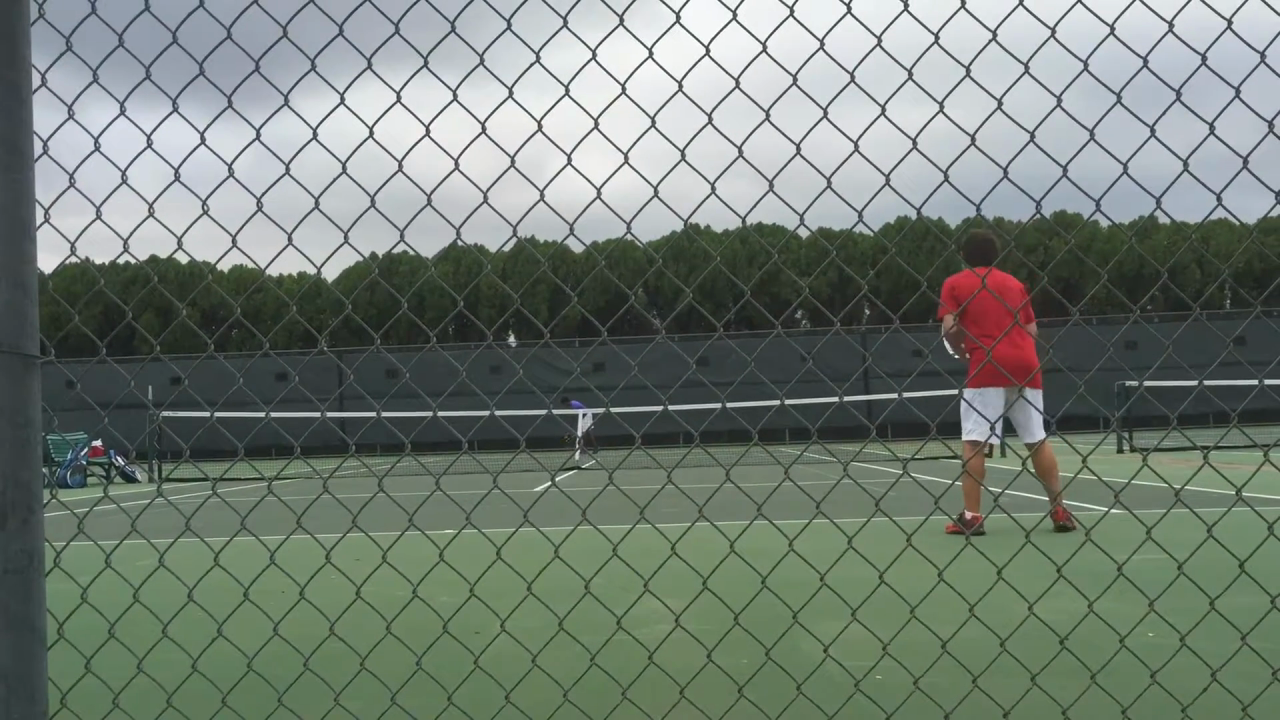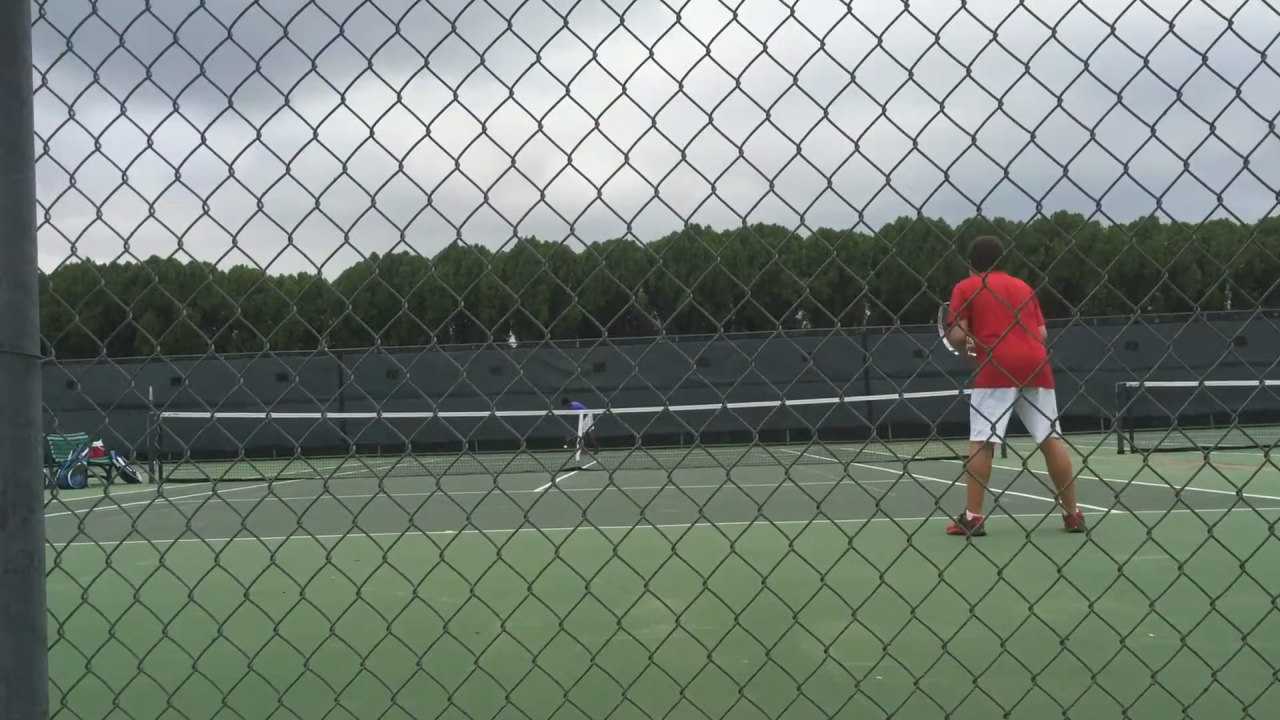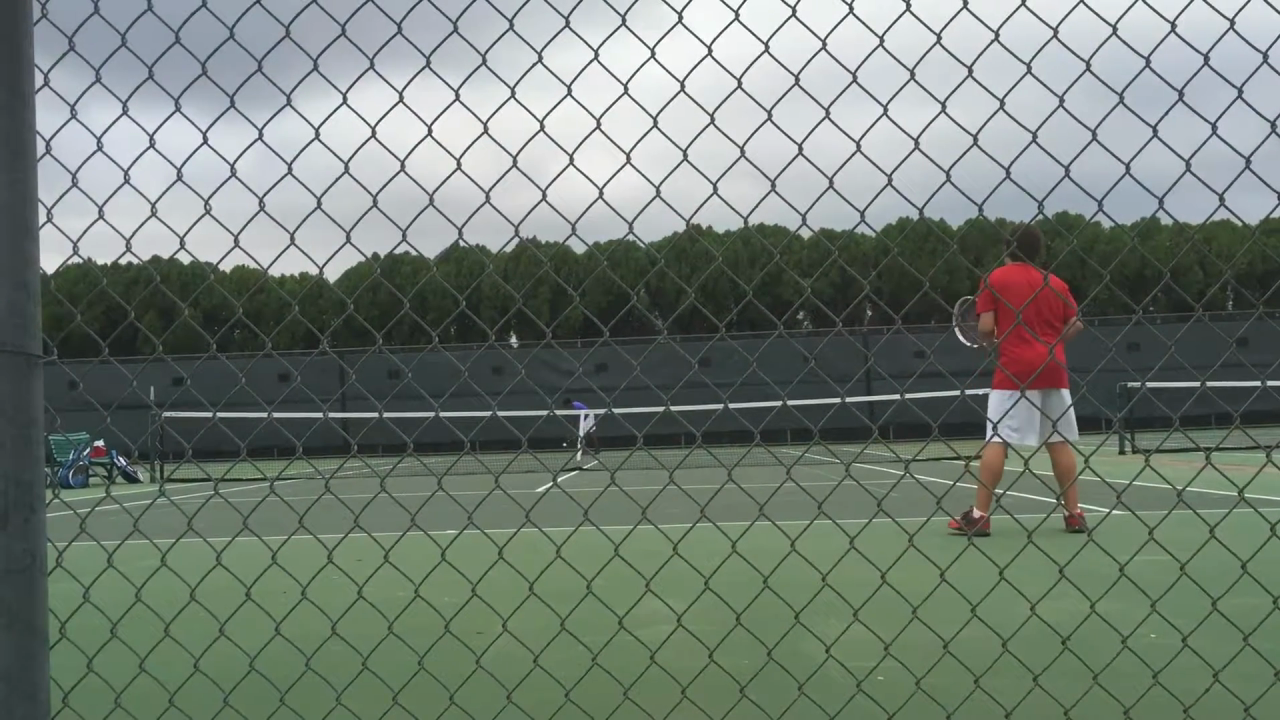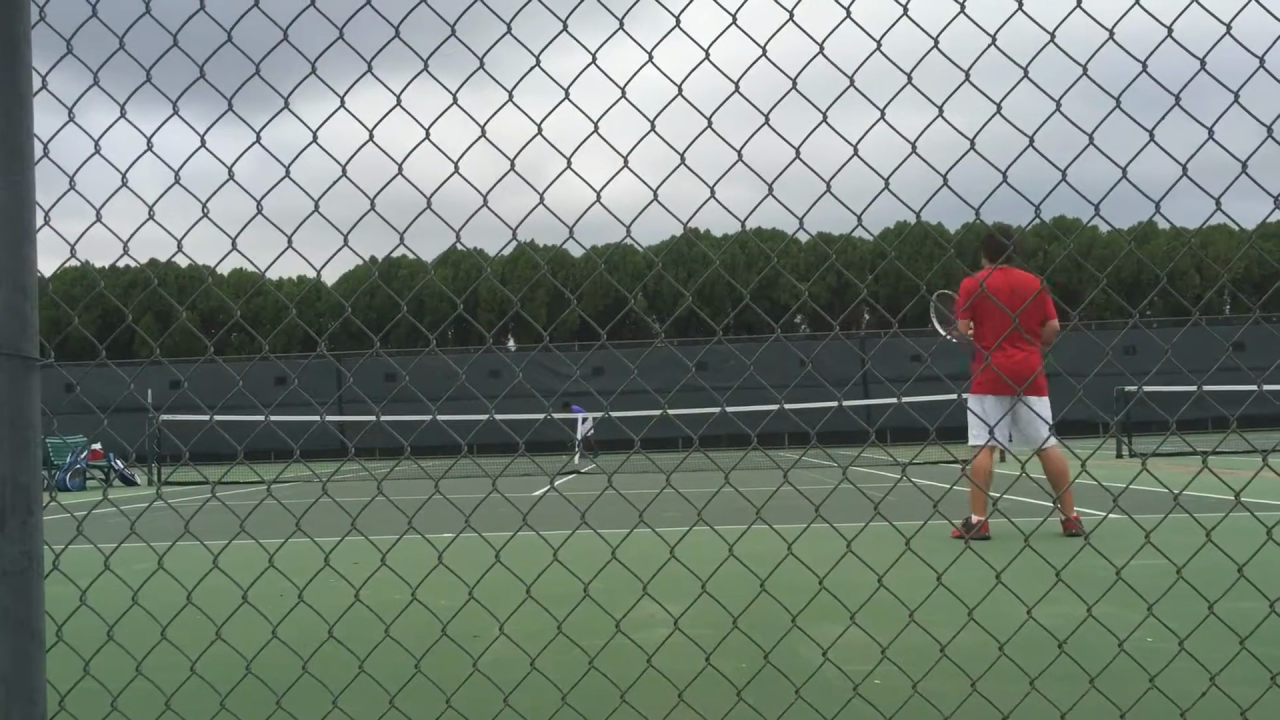
dt=0.4s
person 1, frame 1
left shoulder: (954, 283)
right shoulder: (1014, 283)
left elbow: (950, 327)
right elbow: (1032, 329)
left wrist: (961, 349)
left hip: (987, 368)
right hip: (1026, 365)
left knee: (974, 440)
right knee: (1037, 440)
left ankle: (972, 516)
right ankle: (1060, 510)
person 1, frame 2
left shoulder: (965, 288)
right shoulder: (1023, 287)
left elbow: (959, 335)
right elbow: (1042, 332)
left wrist: (963, 345)
left hip: (997, 370)
right hip: (1036, 366)
left knee: (982, 441)
right knee: (1051, 440)
left ankle: (973, 516)
right ankle: (1072, 513)
person 1, frame 3
left shoulder: (993, 279)
right shoulder: (1055, 283)
left elbow: (985, 327)
right elbow: (1075, 325)
left wrist: (993, 339)
left hip: (1013, 370)
right hip: (1052, 370)
left knee: (997, 441)
right knee: (1060, 440)
left ankle: (979, 515)
right ankle: (1073, 513)
person 1, frame 4
left shoulder: (972, 284)
right shoulder: (1035, 283)
left elbow: (962, 329)
right elbow: (1052, 328)
left hip: (990, 375)
right hip: (1029, 374)
left knee: (983, 445)
right knee: (1046, 444)
left ankle: (978, 520)
right ankle: (1070, 516)
